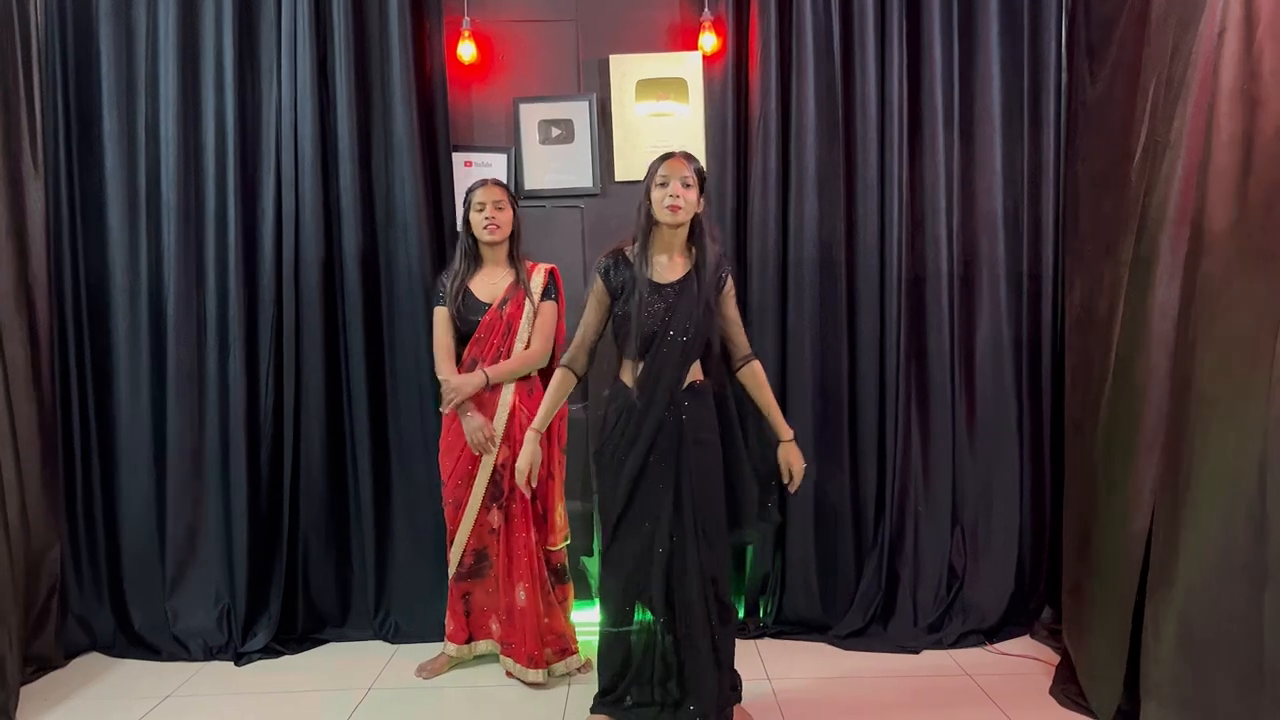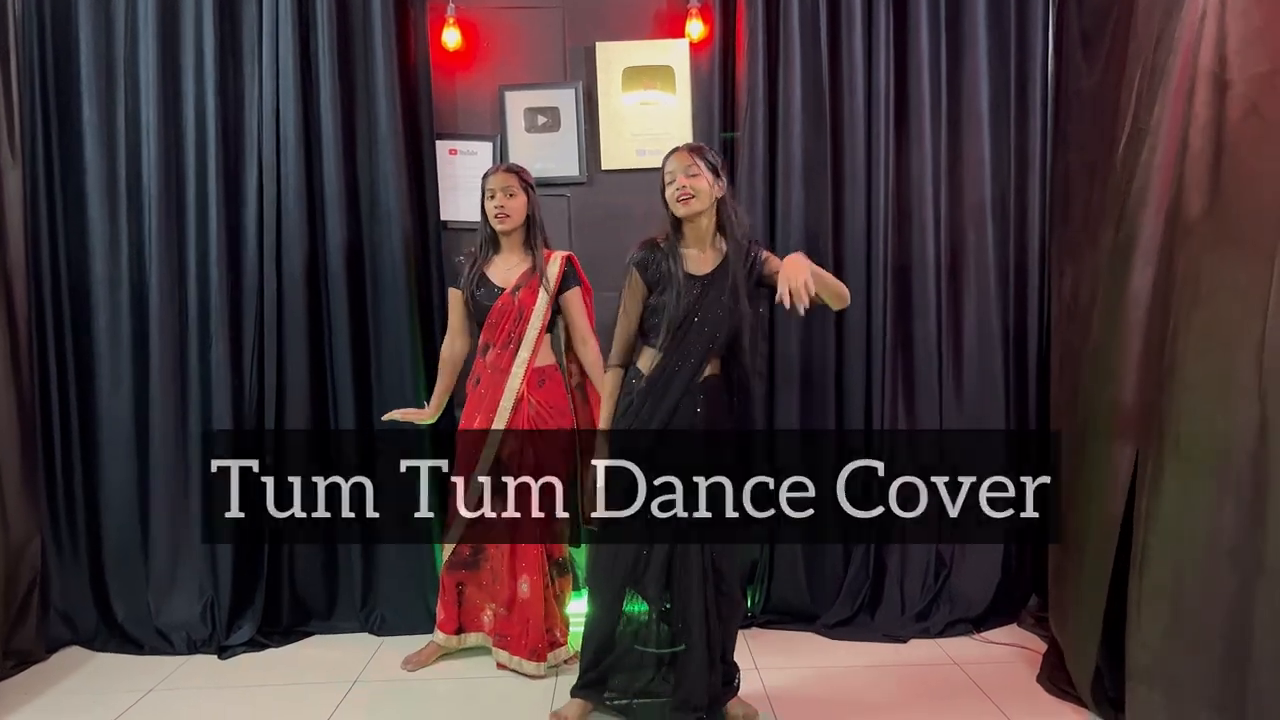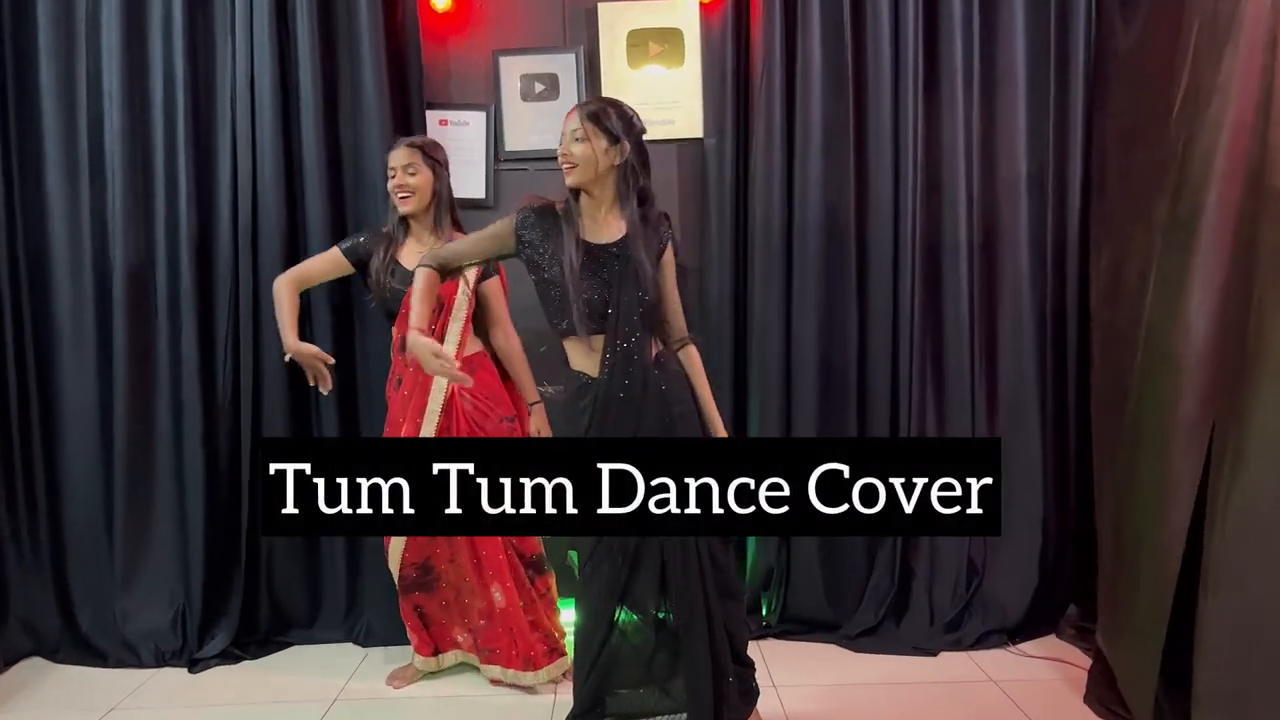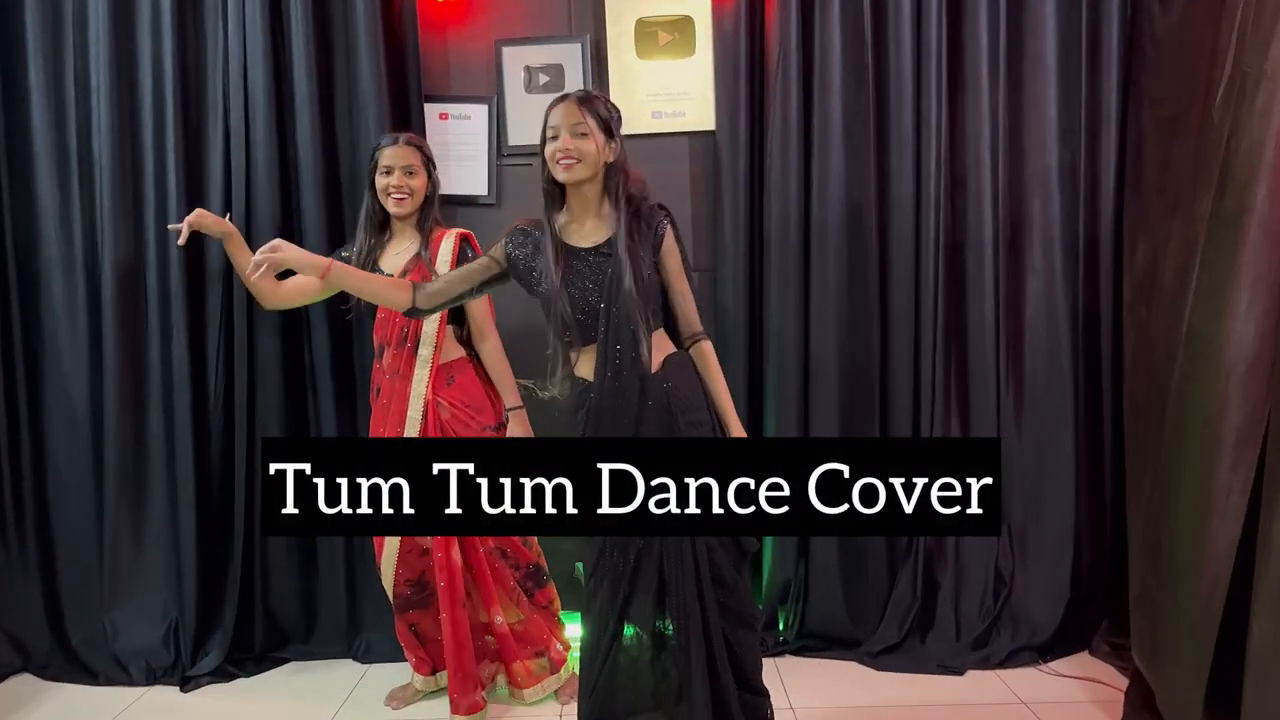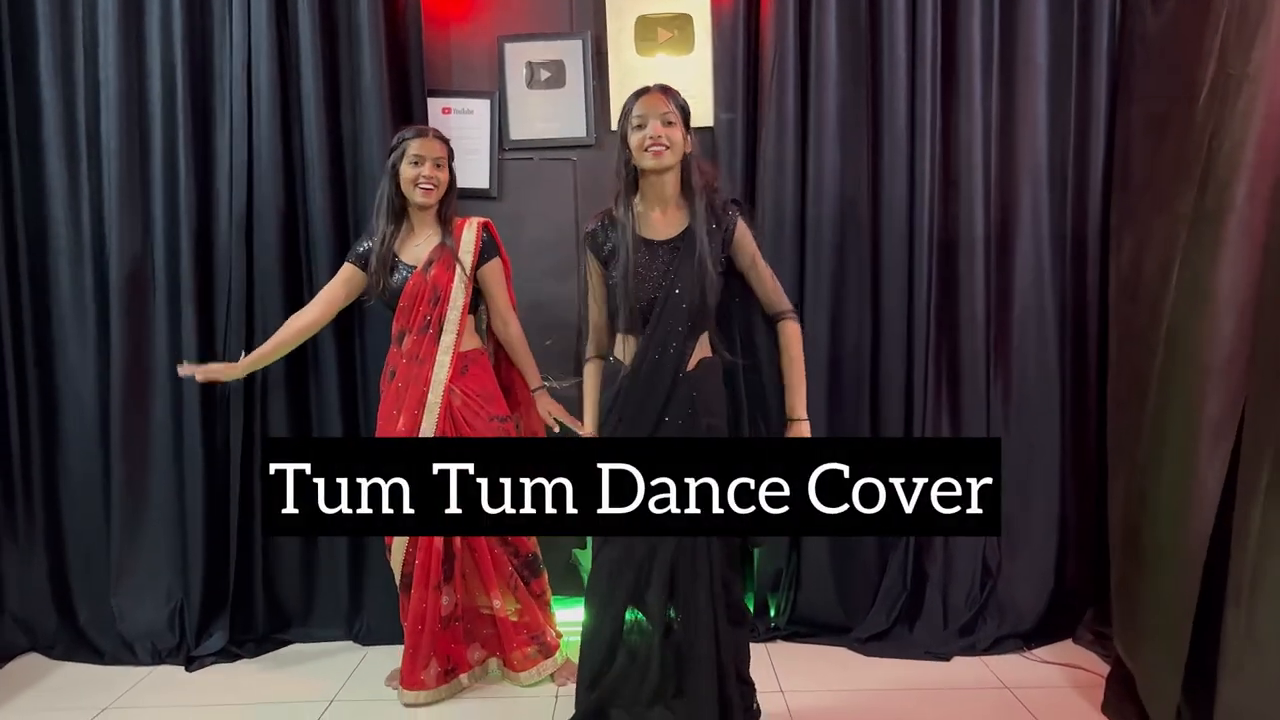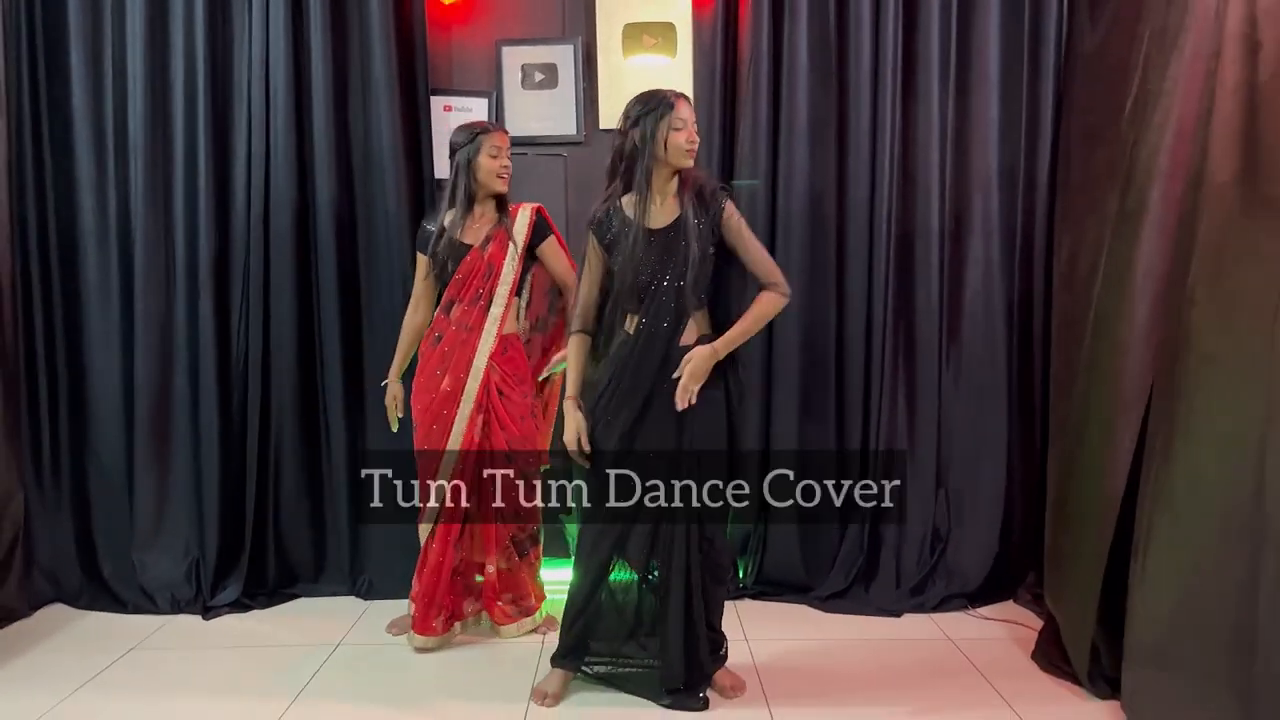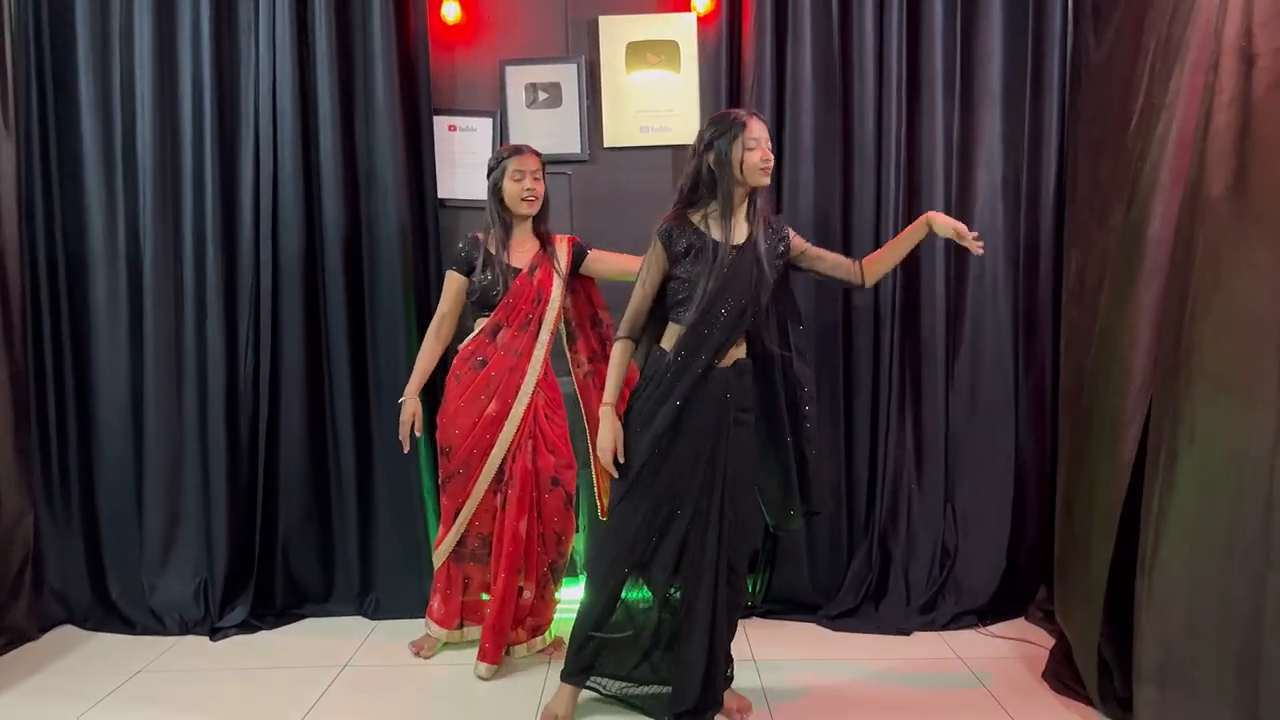
dt=0.7s
person 1, frame 1
left shoulder: (714, 271)
right shoulder: (616, 268)
left elbow: (741, 358)
right elbow: (575, 358)
left wrist: (784, 436)
right wrist: (535, 431)
left hip: (692, 422)
right hip: (627, 423)
left knee: (701, 557)
right knee: (627, 558)
person 1, frame 2
left shoulder: (746, 258)
right shoulder: (650, 258)
left elbow: (839, 299)
right elbow: (618, 356)
left wrist: (800, 265)
left hip: (705, 416)
right hip: (643, 413)
left knee: (708, 552)
right knee: (621, 551)
person 1, frame 3
left shoulder: (653, 231)
right shoulder: (539, 226)
left elbow: (677, 337)
right elbow: (435, 262)
left wrist: (717, 430)
right wrist: (414, 331)
left hip: (661, 401)
right hip: (596, 409)
left knee: (695, 552)
right knee: (609, 559)
person 1, frame 4
left shoulder: (649, 224)
right shoulder: (529, 243)
left elbow: (693, 334)
right elbow: (420, 297)
left wrist: (735, 431)
right wrist: (312, 261)
left hip: (676, 409)
right hip: (604, 418)
left knee: (704, 572)
right knee: (616, 580)
person 1, frame 5
left shoulder: (720, 221)
right shoulder: (606, 233)
left elbow: (780, 317)
right elbow: (597, 345)
left wrist: (796, 417)
right wrist: (588, 434)
left hip: (699, 403)
right hip: (627, 407)
left knee: (706, 563)
right knee: (621, 564)
person 1, frame 6
left shoulder: (712, 206)
right shoulder: (610, 220)
left elbow: (776, 288)
right elbow: (584, 321)
left wrist: (714, 350)
right wrist: (572, 403)
left hip: (694, 380)
right hip: (625, 377)
left knee: (695, 520)
right knee: (608, 519)
left ankle: (701, 655)
right ankle: (574, 654)
person 1, frame 7
left shoulder: (771, 236)
right shoulder: (678, 232)
left elbow: (858, 273)
right elbow: (629, 329)
left wrist: (924, 226)
right wrist: (608, 411)
left hip: (732, 400)
right hip: (666, 395)
left knee: (719, 543)
right knee: (627, 538)
person 2, frame 1
left shoulder: (540, 278)
right shoulder: (451, 283)
left elbow: (541, 353)
right elbow: (442, 358)
left wrist: (482, 378)
right wrist: (468, 412)
left hip: (524, 413)
right hip: (466, 415)
left knee: (531, 528)
right knee: (469, 525)
left ankle: (542, 644)
right ankle: (462, 638)
person 2, frame 2
left shoulder: (557, 267)
right shoulder: (470, 268)
left elbow: (584, 342)
right elbow: (456, 342)
right wrist: (433, 407)
left hip: (541, 401)
right hip: (484, 401)
right knee: (470, 513)
left ankle: (536, 636)
right ankle: (450, 630)
person 2, frame 3
right shoulder: (375, 248)
left elbow: (502, 334)
right elbow: (288, 282)
left wrist: (534, 404)
right wrist: (291, 337)
left hip: (475, 396)
right hip: (410, 401)
right knee: (413, 527)
left ankle: (535, 646)
right ankle: (434, 647)
person 2, frame 4
left shoulder: (456, 246)
right shoulder: (361, 253)
left elbow: (486, 335)
right elbow: (273, 294)
left wrist: (515, 411)
right wrist: (225, 232)
left hip: (457, 404)
right hip: (394, 410)
left knee: (492, 538)
right knee: (407, 546)
left ankle: (544, 662)
right ankle: (434, 666)
person 2, frame 5
left shoulder: (475, 236)
right shoulder: (377, 247)
left elbow: (503, 318)
right elbow: (314, 313)
left wrist: (537, 389)
right wrist: (241, 364)
left hip: (471, 389)
right hip: (405, 395)
left ankle: (540, 646)
right ankle: (441, 655)
person 2, frame 6
left shoulder: (526, 221)
right shoulder: (437, 230)
left elbow: (573, 286)
right elbow: (420, 308)
left wrist: (569, 345)
right wrist: (395, 375)
left hip: (503, 368)
right hip: (443, 367)
left knee: (508, 484)
right knee: (445, 485)
left ankle: (513, 604)
right ankle: (437, 604)
person 2, frame 7
left shoulder: (562, 251)
right shoulder: (472, 250)
left elbow: (638, 267)
right elbow: (441, 326)
right wrist: (412, 391)
left hip: (534, 393)
right hip: (474, 389)
left knee: (541, 504)
right knee: (469, 502)
left ankle: (523, 625)
right ankle: (449, 618)
